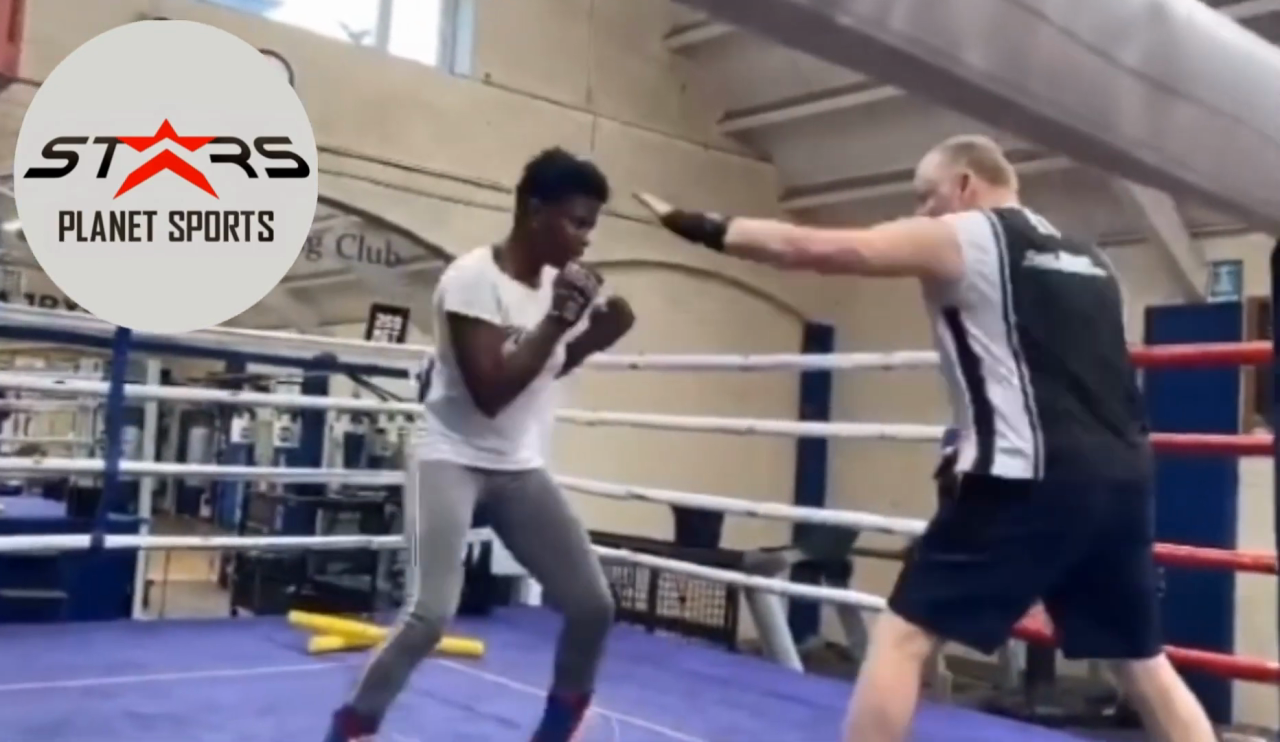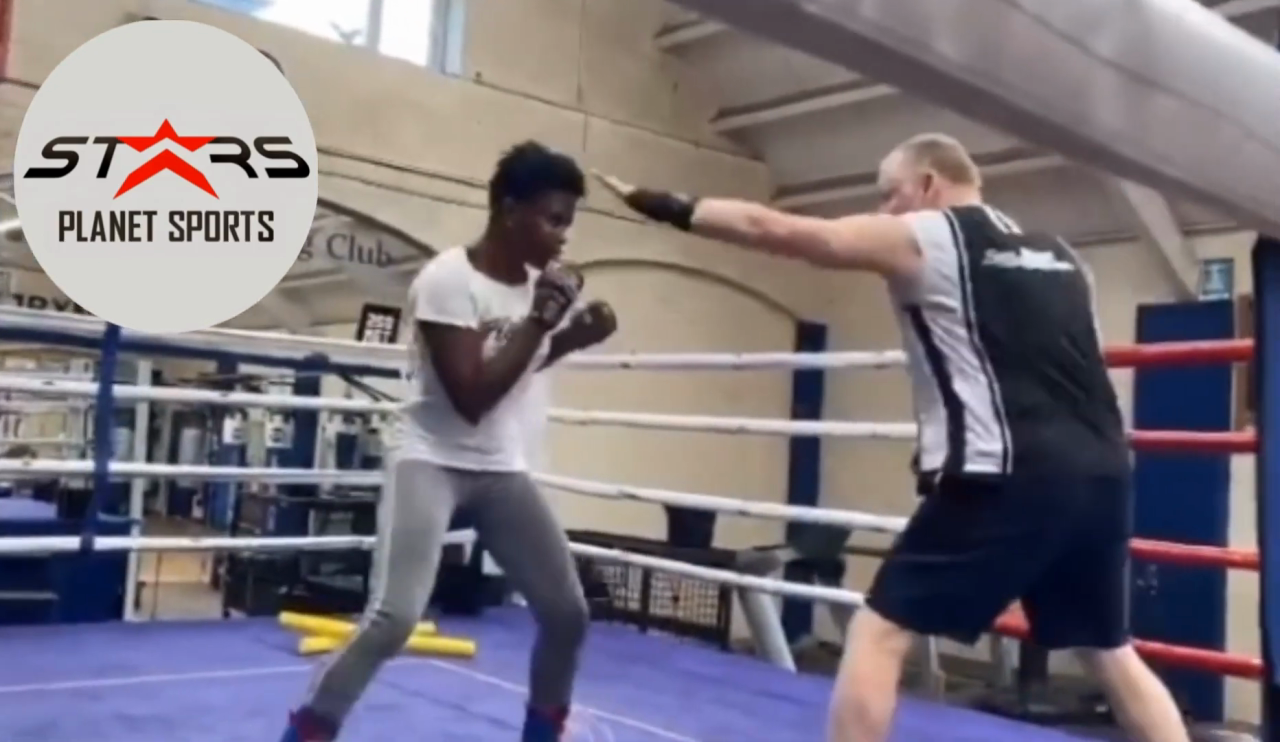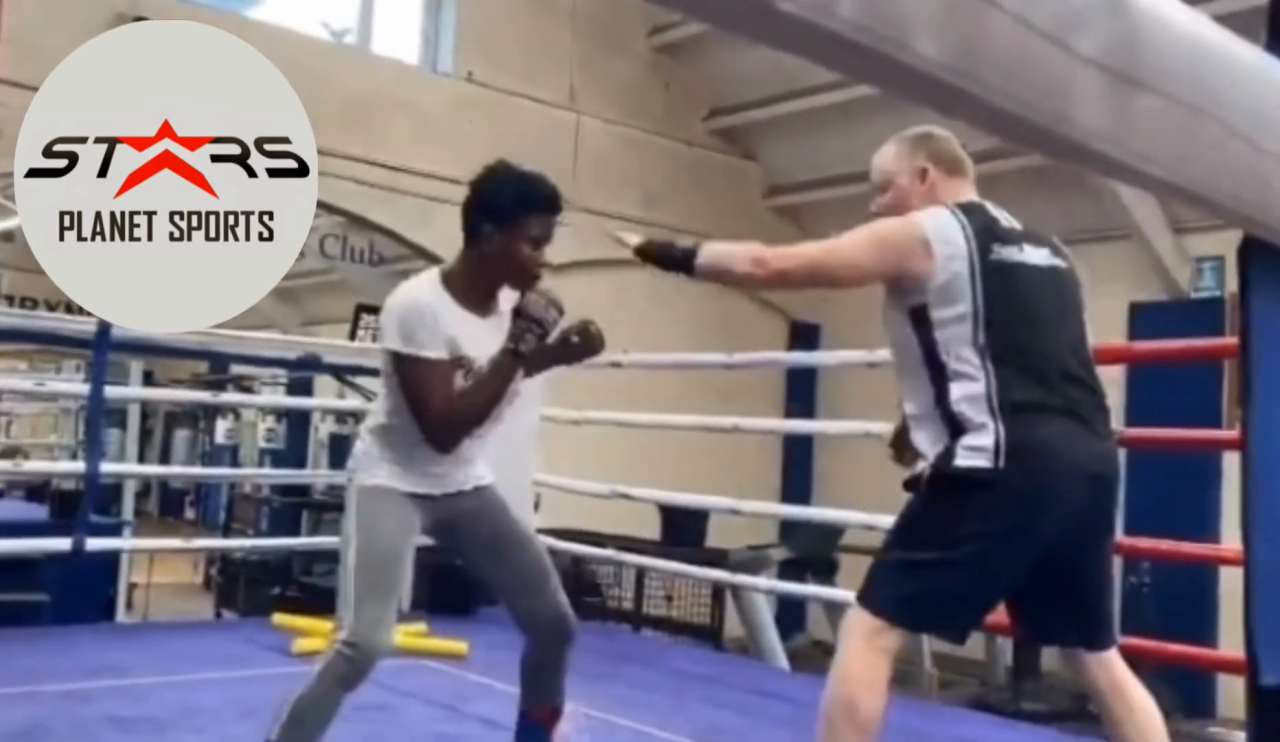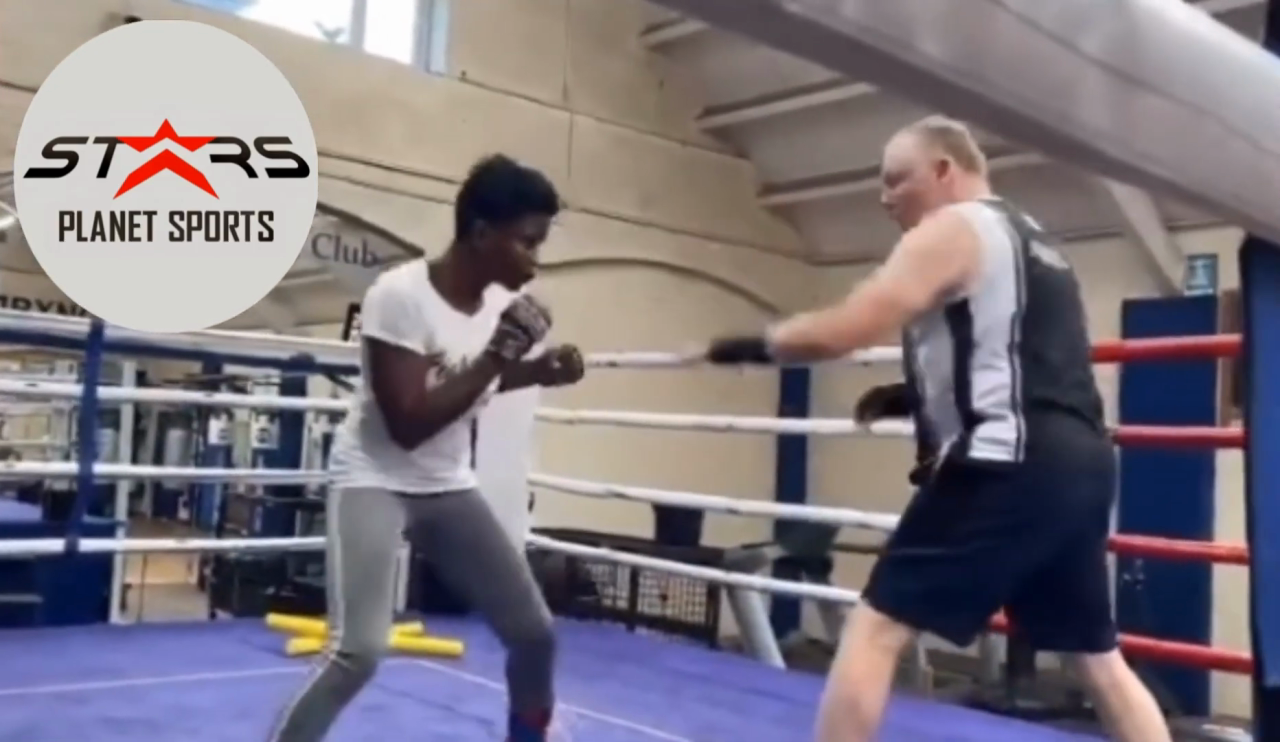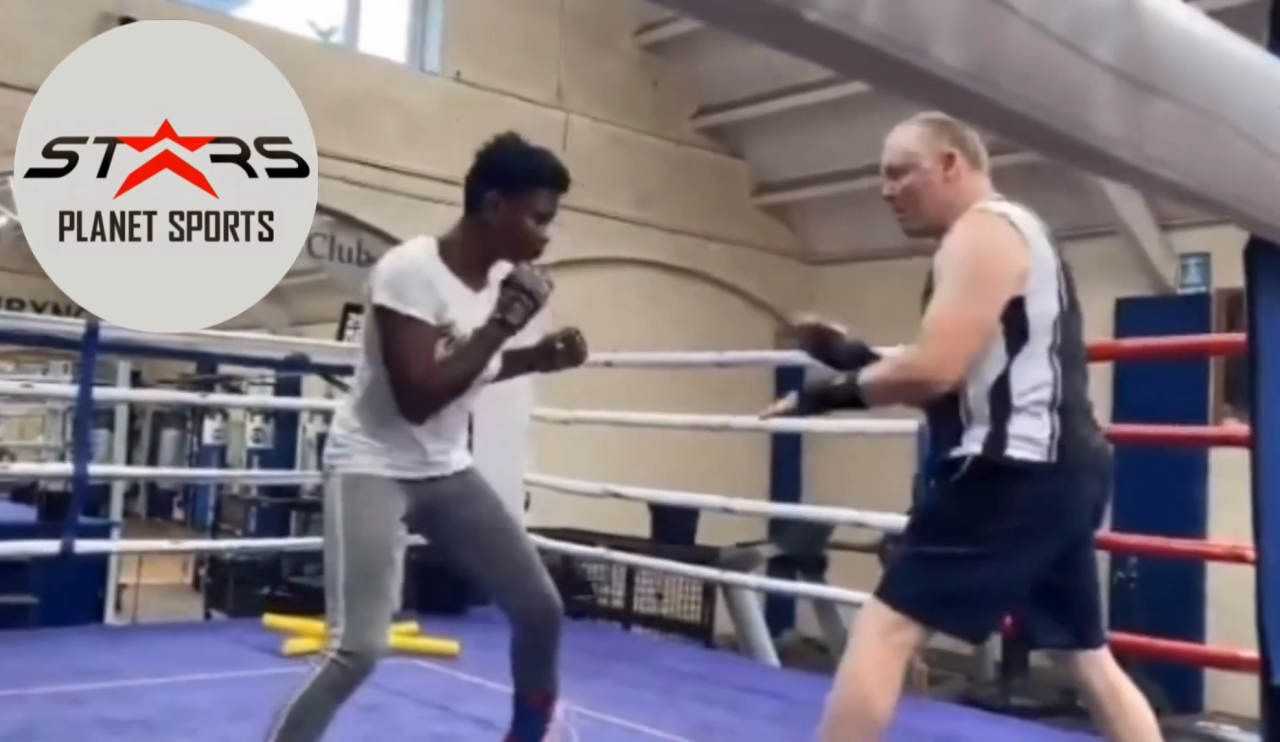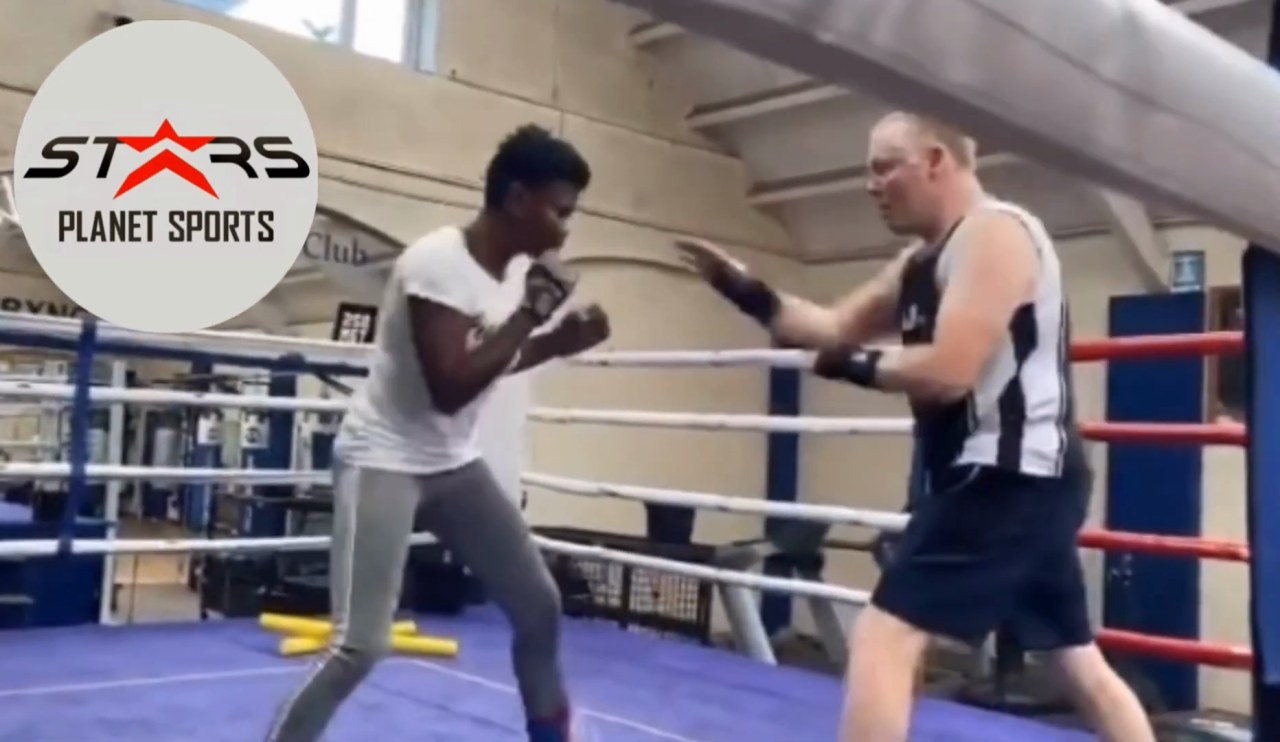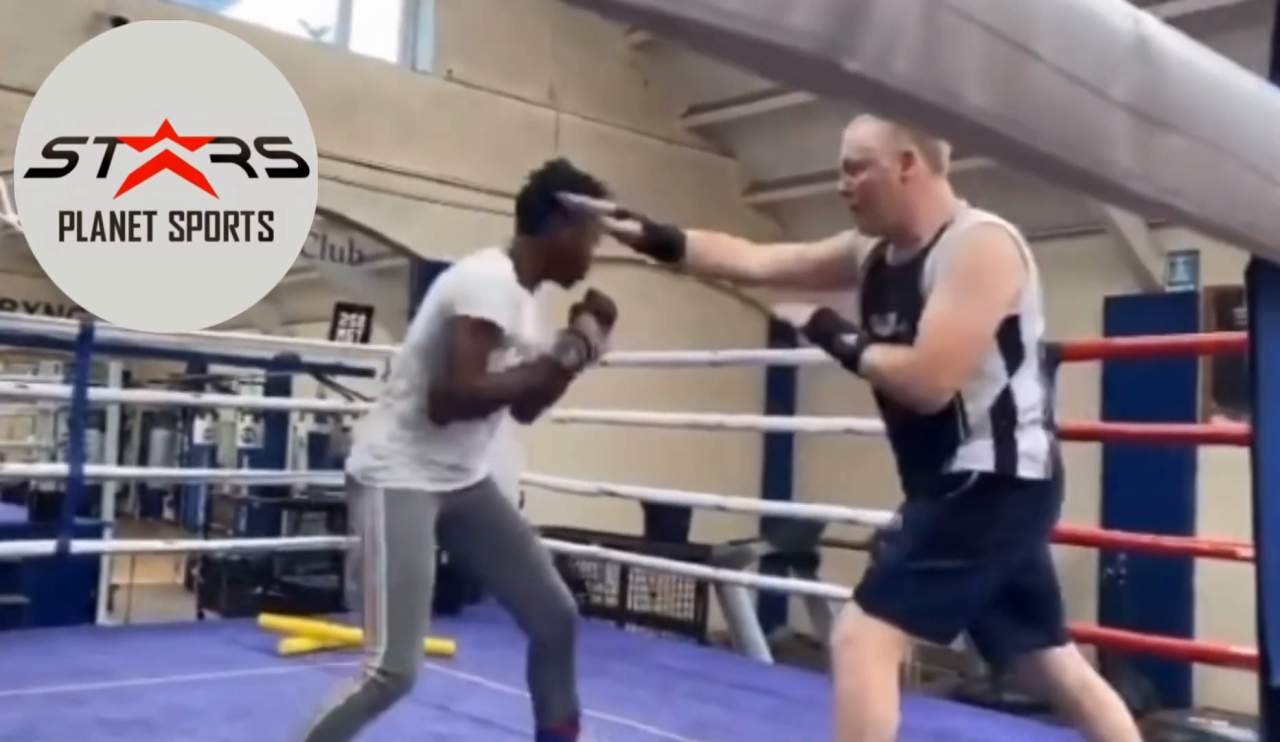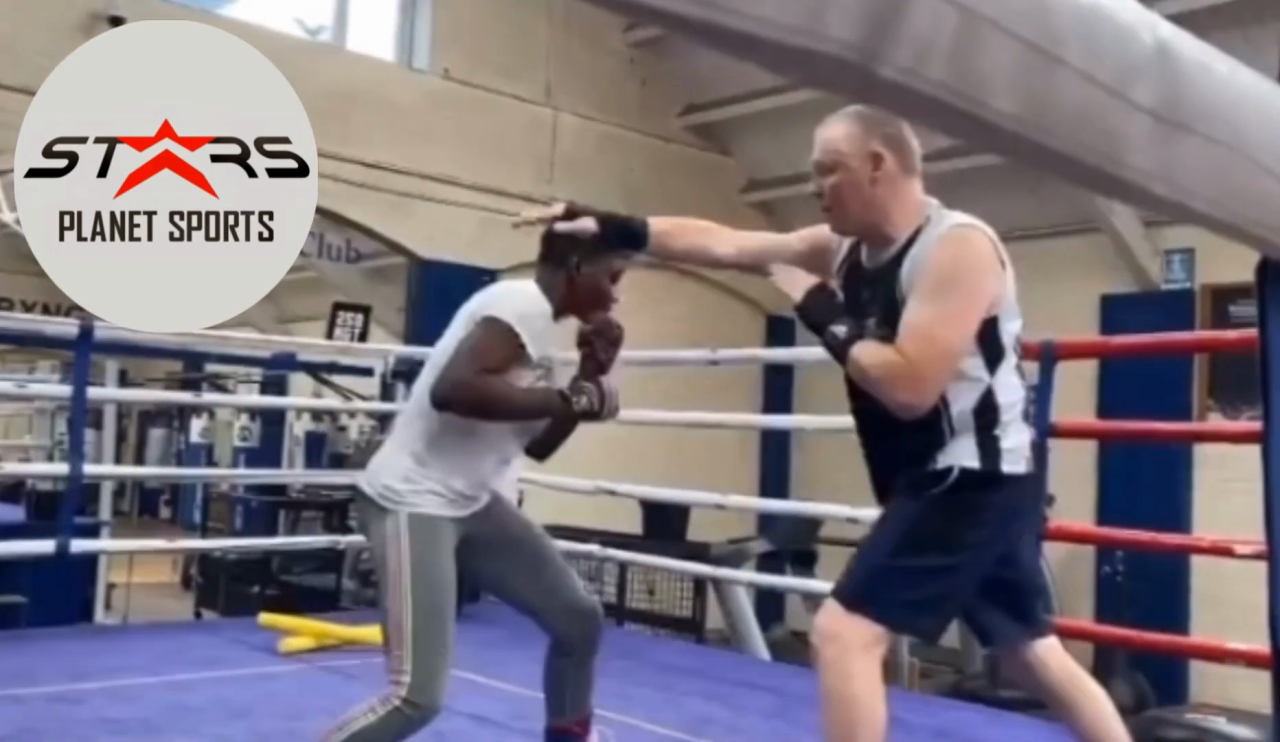
dt=0.1s
person 1, frame 1
left shoulder: (953, 238)
right shoulder: (1089, 258)
left elbow: (806, 247)
left wrist: (701, 226)
left hip: (1033, 482)
right hip: (1121, 480)
left knee: (901, 639)
right knee: (1143, 665)
person 1, frame 2
left shoulder: (916, 236)
right shoulder: (1056, 253)
left elbow: (766, 227)
left wrist: (662, 205)
left hip: (1009, 480)
right hip: (1097, 473)
left knee: (878, 635)
right knee: (1111, 655)
person 1, frame 3
left shoulder: (921, 235)
right shoulder: (1046, 249)
left elbow: (768, 265)
left wrist: (667, 252)
left hip: (998, 475)
right hip: (1085, 470)
left knee: (870, 633)
right knee: (1096, 656)
person 1, frame 4
left shoulder: (950, 231)
right shoulder: (1034, 246)
left elbow: (837, 334)
left wrist: (751, 345)
right wrist: (908, 398)
left hip: (997, 472)
right hip: (1075, 471)
left knee: (872, 631)
right knee: (1093, 661)
person 1, frame 5
left shoulder: (984, 233)
right shoulder: (1007, 239)
left elbow: (931, 370)
left wrist: (843, 390)
right wrist: (852, 358)
left hip: (1017, 470)
right hip: (1066, 470)
left knee: (884, 630)
right knee: (1087, 658)
person 1, frame 6
left shoulder: (1000, 239)
right shoulder: (922, 259)
left elbow: (946, 375)
right elbow: (830, 331)
left wrist: (859, 363)
right wrist: (747, 291)
left hip: (1007, 480)
right hip: (1034, 481)
left knee: (884, 638)
right knee: (1075, 659)
person 1, frame 7
left shoulder: (980, 244)
right shoulder: (872, 254)
left elbow: (927, 383)
right elbow: (755, 261)
left wrist: (839, 338)
right wrist: (652, 235)
left hip: (991, 482)
right hip: (978, 485)
left knee: (864, 639)
right knee: (1050, 659)
person 1, frame 8
left shoulder: (959, 244)
right shoulder: (847, 248)
left elbow: (912, 388)
right elbow: (719, 245)
left wrist: (832, 318)
right wrist: (611, 226)
left hip: (976, 480)
right hip: (968, 485)
left knee: (846, 634)
right knee: (1033, 653)
person 2, frame 1
left shoulder: (557, 281)
right shoulder: (471, 277)
right elbow: (490, 390)
left wrist: (595, 337)
right wrist: (558, 317)
left hip: (519, 466)
right hip: (449, 457)
left knee: (592, 606)
right knee: (431, 612)
person 2, frame 2
left shoulder: (535, 277)
right shoulder: (447, 279)
right elbow: (472, 397)
left wrist: (573, 334)
right wrist: (539, 318)
left hip: (501, 468)
right hip: (429, 460)
left knee: (568, 615)
right knee: (396, 615)
person 2, frame 3
left shoulder: (513, 301)
right shoulder: (416, 305)
right elbow: (443, 429)
left wrist: (558, 352)
right wrist: (518, 347)
left hip: (466, 487)
right hip: (390, 483)
left knee: (554, 621)
right knee: (364, 642)
person 2, frame 4
left shoulder: (495, 300)
right shoulder: (399, 295)
right elbow: (407, 424)
left wrist: (535, 370)
right wrist: (501, 351)
left hip: (447, 488)
right hip: (371, 483)
left knee: (533, 632)
right knee: (359, 651)
person 2, frame 5
left shoulder: (500, 277)
right shoulder: (408, 269)
right elbow: (418, 397)
left wrist: (538, 357)
right wrist: (505, 320)
left hip: (447, 471)
right hip: (371, 468)
left knee: (541, 610)
right knee: (359, 647)
person 2, frame 6
left shoulder: (509, 271)
right shoulder: (437, 260)
right elbow: (452, 386)
left wrist: (560, 337)
right wrist: (531, 309)
left hip: (451, 463)
right hip: (380, 459)
left knee: (538, 607)
right knee: (359, 645)
person 2, frame 7
left shoulder: (517, 291)
right shoulder: (482, 281)
left elbow: (523, 406)
right elbow: (449, 400)
left wrist: (575, 349)
right wrist: (558, 360)
left hip: (462, 480)
right hip: (399, 478)
left knee: (555, 616)
right knee: (394, 668)
person 2, frame 8
left shoulder: (534, 317)
right shoulder: (522, 301)
left elbow: (537, 445)
right elbow: (451, 388)
left wrist: (588, 374)
right wrist: (569, 399)
left hip: (469, 502)
right hip: (410, 502)
left knee: (580, 619)
right knee: (417, 696)
